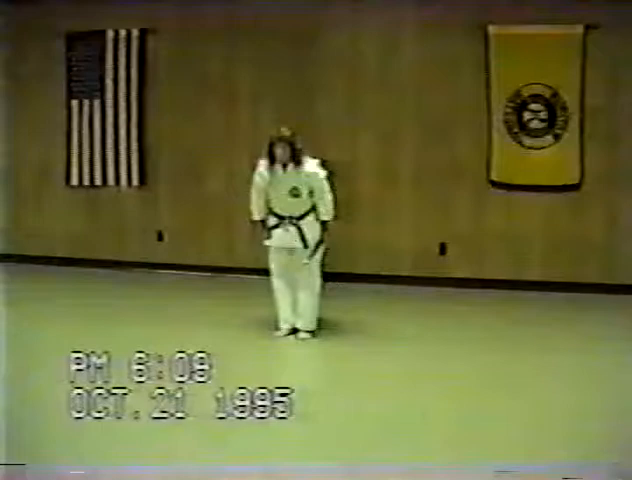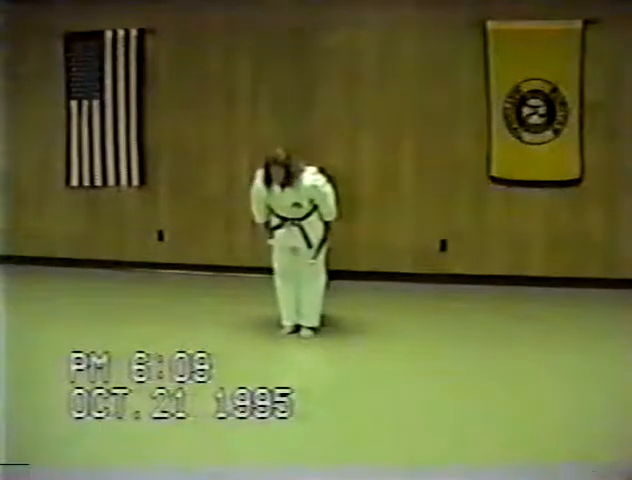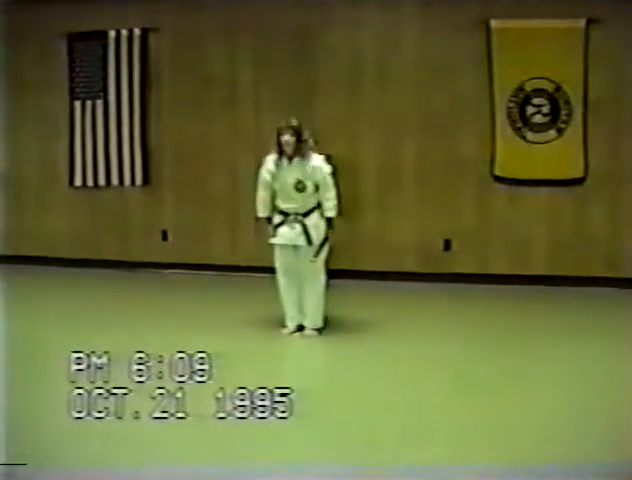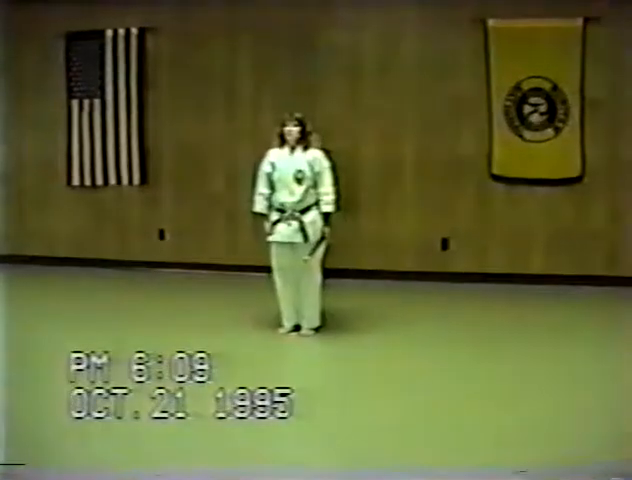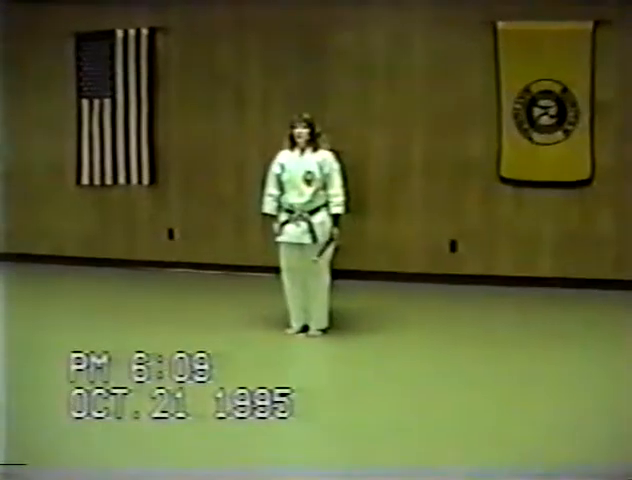
dt=0.5s
person 1, frame 1
left shoulder: (310, 169)
right shoulder: (263, 170)
left elbow: (324, 198)
right elbow: (258, 199)
left wrist: (323, 227)
right wrist: (263, 225)
left hip: (306, 226)
right hip: (279, 226)
left knee: (307, 275)
right knee: (280, 274)
left ankle: (306, 324)
right ankle: (286, 323)
person 1, frame 2
left shoulder: (310, 182)
right shoulder: (260, 184)
left elbow: (327, 201)
right elbow: (258, 206)
left wrist: (327, 226)
right wrist: (266, 226)
left hip: (309, 226)
right hip: (282, 226)
left knee: (311, 273)
right knee: (283, 273)
left ankle: (309, 322)
right ankle: (289, 321)
person 1, frame 3
left shoulder: (315, 163)
right shoulder: (270, 162)
left elbow: (328, 195)
right elbow: (264, 194)
left wrist: (328, 224)
right wrist: (268, 222)
left hip: (311, 223)
right hip: (284, 223)
left knee: (313, 273)
right knee: (285, 272)
left ankle: (313, 322)
right ankle: (293, 320)
person 1, frame 4
left shoulder: (315, 156)
right shoulder: (272, 156)
left elbow: (326, 190)
right elbow: (263, 189)
left wrist: (326, 221)
right wrist: (266, 218)
left hip: (308, 220)
right hip: (280, 221)
left knee: (309, 272)
right knee: (282, 271)
left ankle: (310, 322)
right ankle: (289, 320)
person 1, frame 5
left shoulder: (325, 158)
right shoulder: (282, 158)
left elbow: (335, 192)
right elbow: (272, 190)
left wrist: (335, 223)
right wrist: (275, 219)
left hip: (317, 222)
right hip: (289, 222)
left knee: (317, 273)
right knee: (291, 272)
left ankle: (317, 323)
right ankle: (297, 321)
